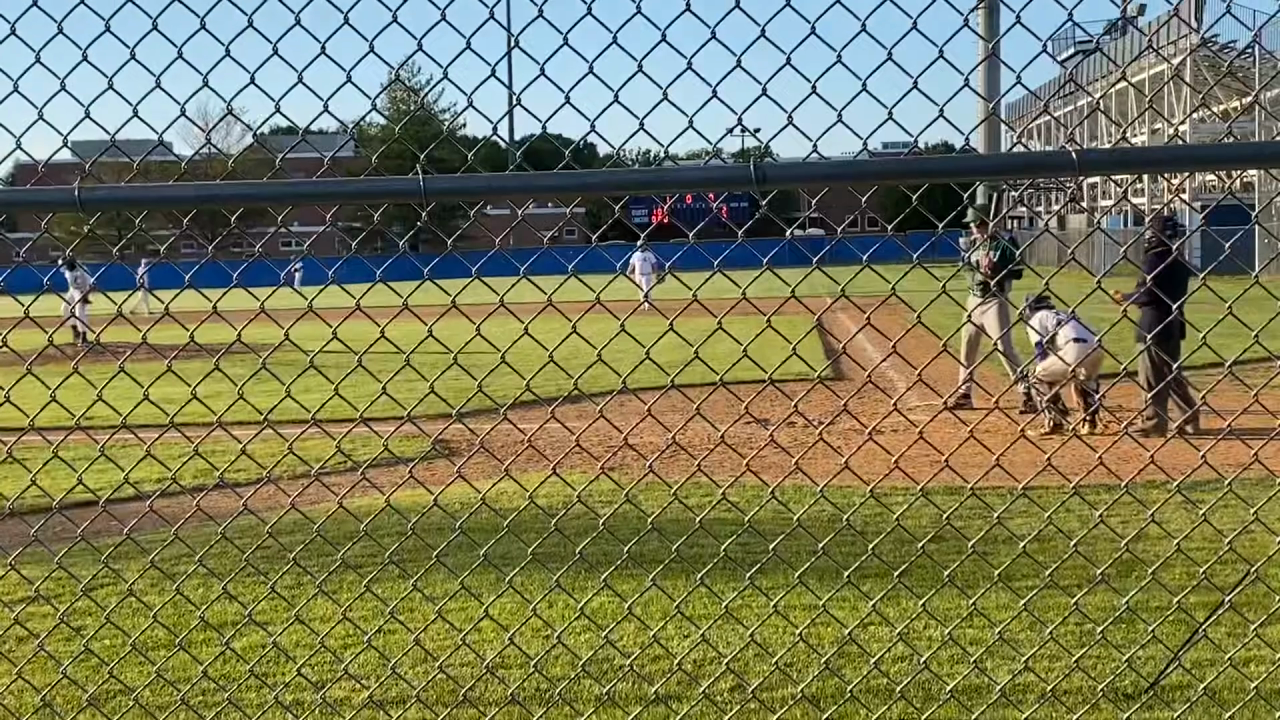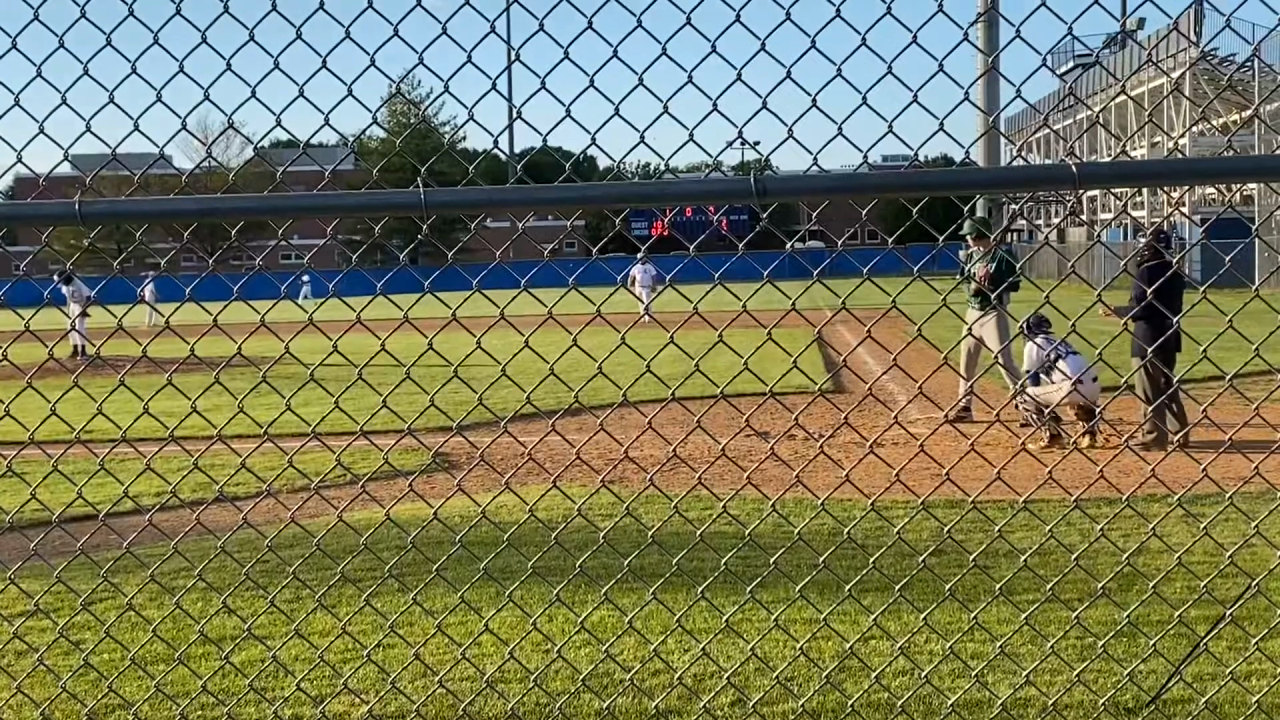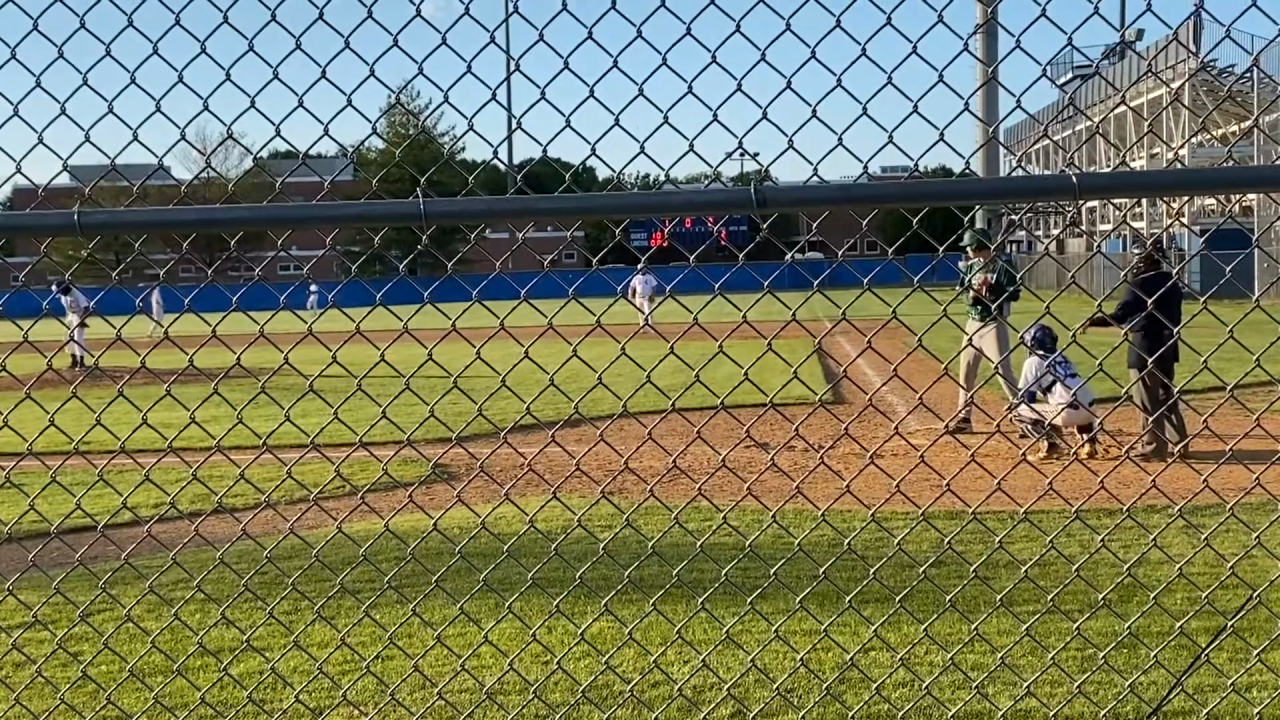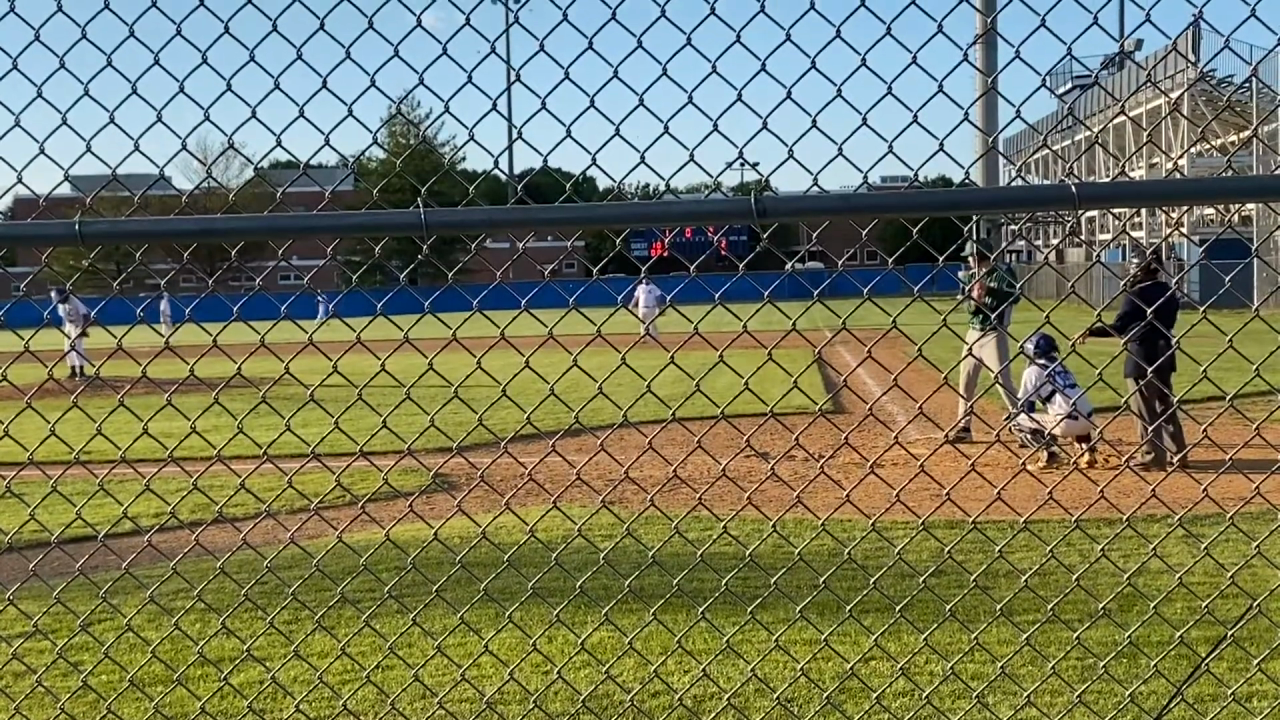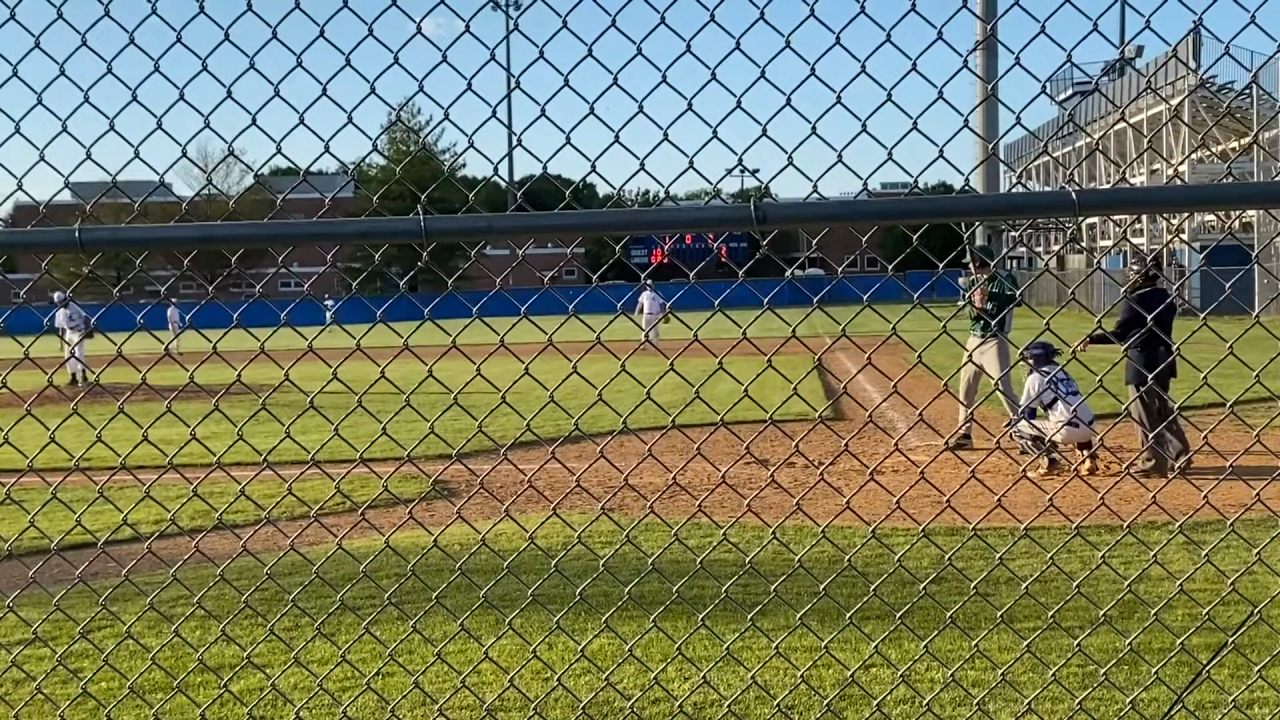
dt=0.3s
person 1, frame 1
left shoulder: (1153, 258)
right shoulder: (1180, 260)
left elbow: (1146, 295)
right elbow: (1179, 293)
left wrist: (1123, 297)
left hip: (1154, 322)
right hip: (1174, 321)
left knee: (1152, 376)
right knee: (1172, 373)
left ankle: (1154, 423)
right ankle: (1189, 419)
person 1, frame 2
left shoulder: (1145, 272)
right shoulder: (1175, 272)
left elbow: (1139, 310)
right elbow: (1176, 307)
left wrist: (1113, 310)
left hip: (1149, 335)
right hip: (1169, 334)
left knee: (1149, 390)
right knee: (1168, 385)
left ankle: (1154, 436)
right ankle: (1179, 432)
person 1, frame 3
left shoulder: (1139, 284)
right shoulder: (1171, 282)
left elbow: (1120, 316)
right elbow: (1176, 318)
left wrist: (1091, 321)
left hip: (1145, 346)
right hip: (1167, 345)
left knee: (1147, 400)
right knee: (1167, 396)
left ankle: (1153, 447)
right ankle: (1177, 443)
person 1, frame 4
left shoulder: (1135, 294)
right shoulder: (1169, 292)
left elbow: (1119, 327)
right elbow: (1169, 323)
left wrist: (1090, 332)
left hip: (1142, 354)
right hip: (1164, 353)
left knee: (1145, 409)
right knee: (1166, 405)
left ankle: (1152, 457)
right ankle: (1176, 453)
person 1, frame 5
left shoulder: (1134, 301)
right shoulder: (1167, 298)
left elbow: (1119, 334)
left wrist: (1090, 339)
left hip: (1142, 360)
right hip: (1164, 359)
left knee: (1145, 415)
right knee: (1163, 409)
left ankle: (1153, 463)
right ankle: (1179, 455)
person 2, frame 1
left shoulder: (1005, 242)
right shoulder: (973, 242)
left elbow: (1017, 272)
right elbow: (968, 271)
left wrist: (994, 267)
right wrist: (980, 275)
left hip: (995, 301)
right hip: (974, 299)
left knee: (1004, 348)
right knee: (968, 347)
left ankle: (1028, 393)
right ankle: (964, 393)
person 2, frame 2
left shoulder: (1002, 255)
right shoulder: (970, 255)
left elbow: (1014, 285)
right elbow: (966, 286)
left wrist: (992, 278)
right wrist: (975, 284)
left hip: (994, 314)
right hip: (973, 312)
left knee: (1004, 360)
right knee: (967, 360)
right ankle: (964, 406)
person 2, frame 3
left shoulder: (1002, 265)
right shoulder: (970, 266)
left elbow: (1014, 294)
right elbow: (967, 299)
left wrist: (990, 286)
right wrist: (974, 291)
left hip: (994, 325)
right hip: (973, 323)
left knee: (1003, 371)
right knee: (966, 371)
right ankle: (963, 417)
person 2, frame 4
left shoulder: (1004, 272)
right shoulder: (970, 276)
left elbow: (1014, 297)
right elbow: (969, 308)
left wrist: (988, 290)
right wrist: (974, 300)
left hip: (994, 335)
right hip: (973, 333)
left knee: (1003, 381)
right knee: (966, 381)
right ankle: (963, 427)
person 2, frame 5
left shoulder: (1004, 279)
right shoulder: (971, 283)
left elbow: (1016, 299)
right elbow: (970, 314)
left wrist: (989, 295)
right wrist: (976, 306)
left hip: (995, 341)
right hip: (974, 340)
left knee: (1003, 388)
right knee: (966, 388)
right ankle: (964, 433)
